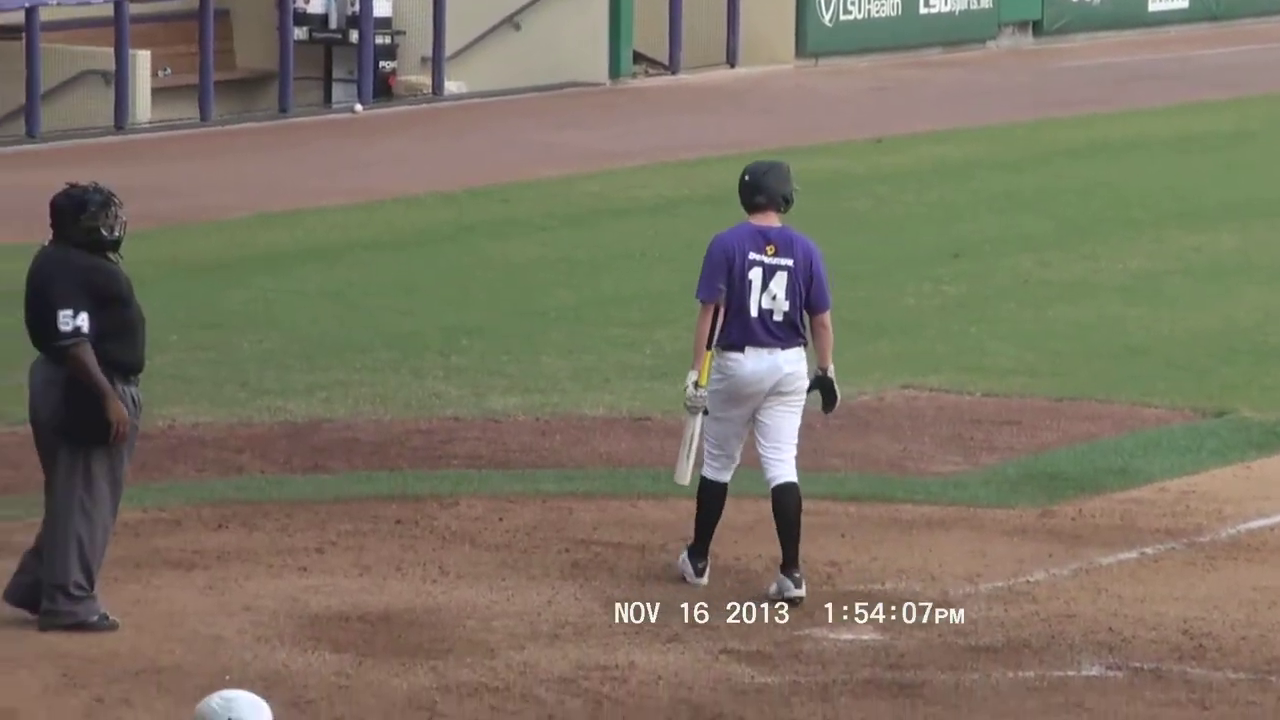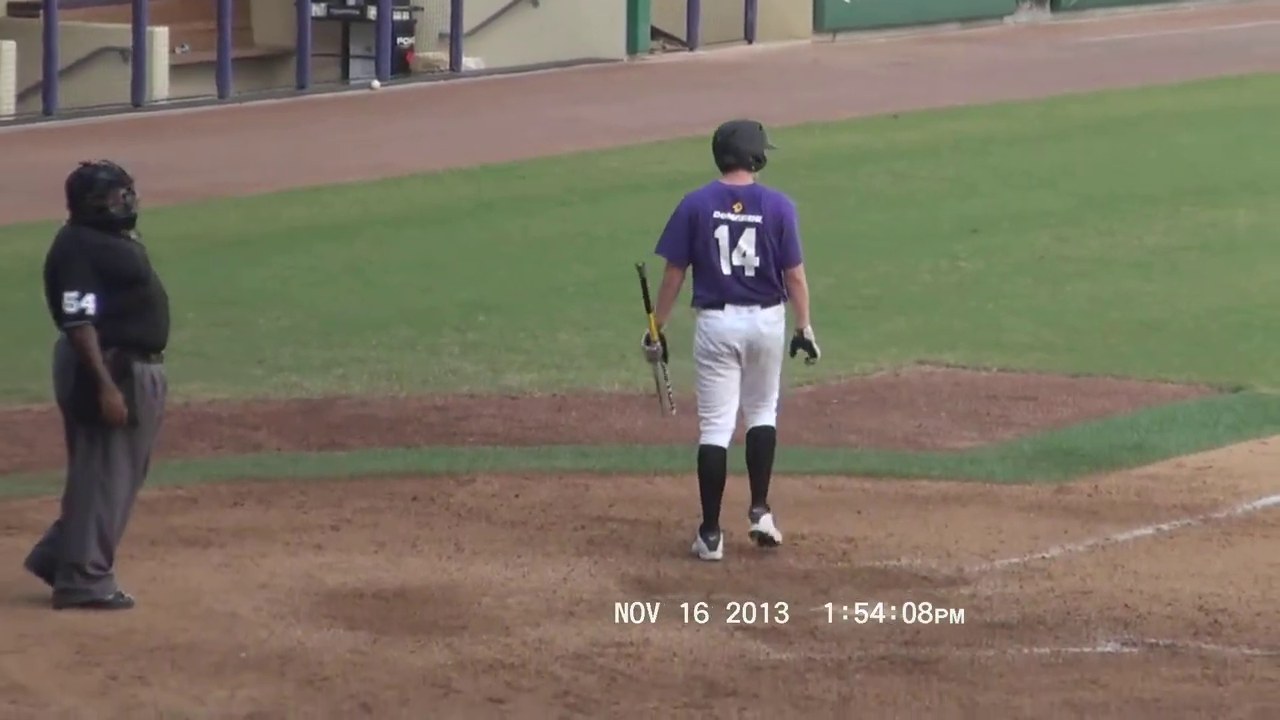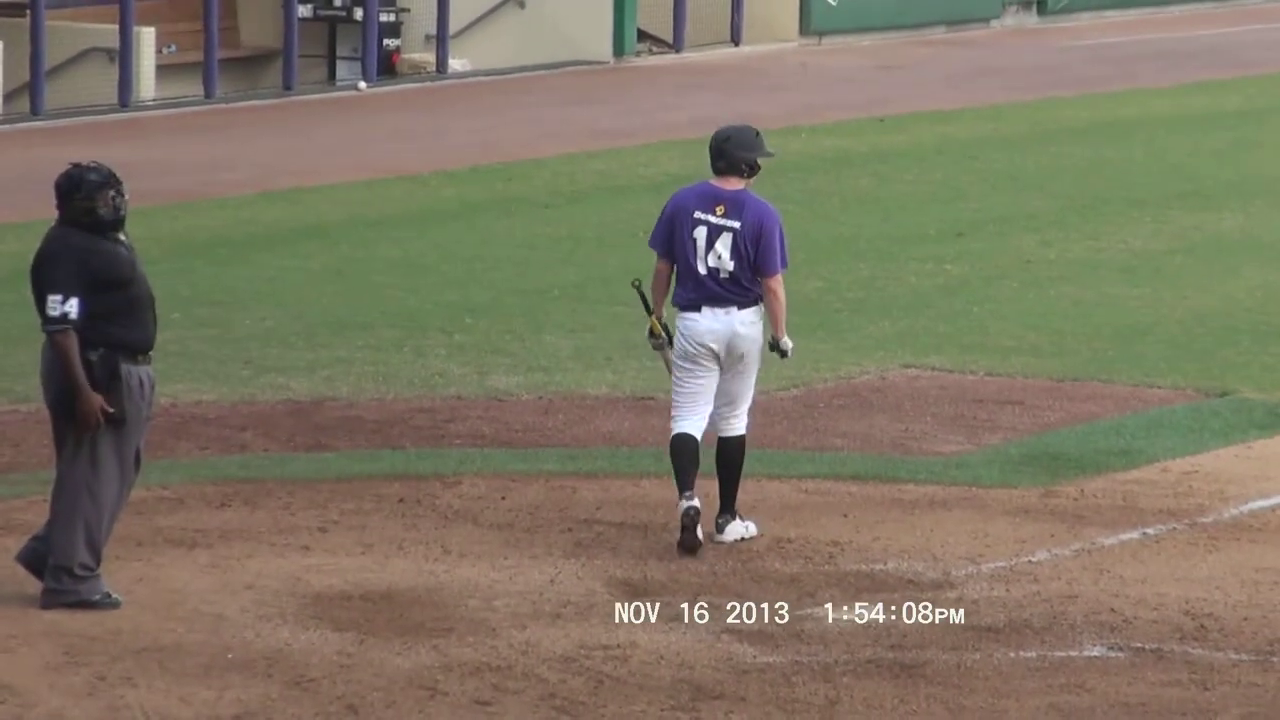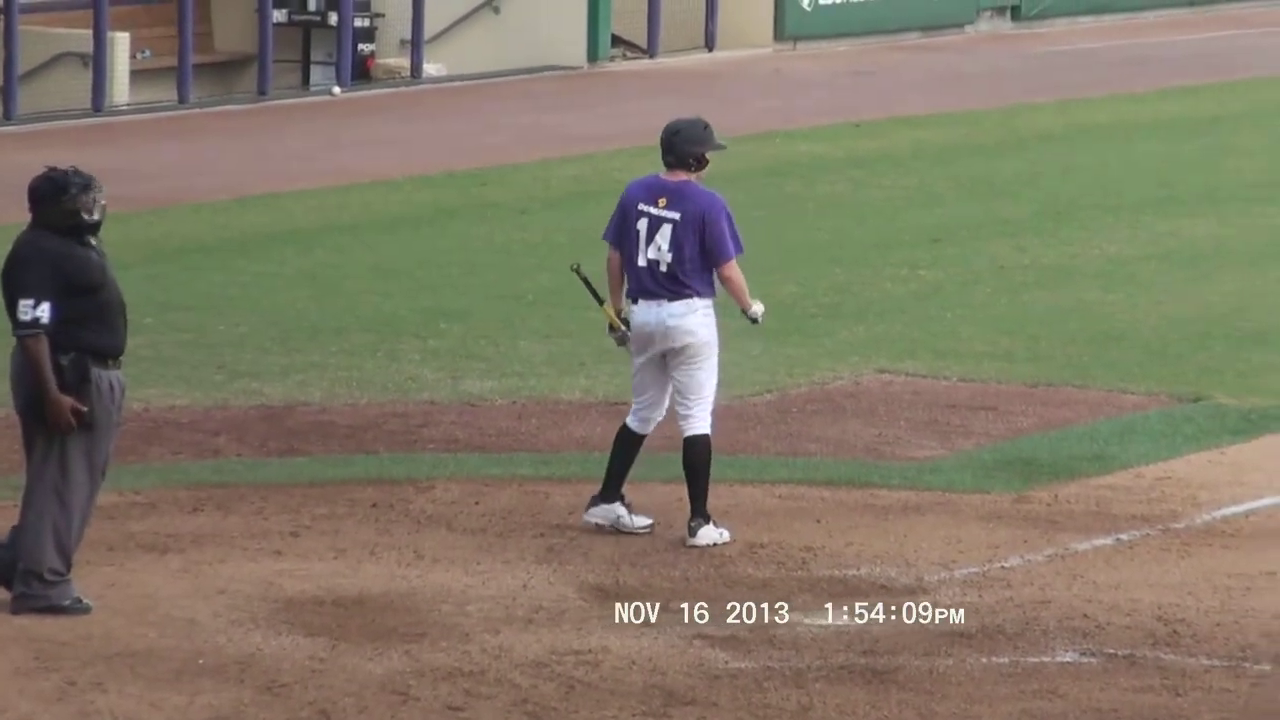
dt=0.4s
person 1, frame 1
left shoulder: (85, 259)
right shoulder: (63, 266)
right elbow: (72, 341)
left wrist: (114, 394)
right wrist: (110, 398)
left hip: (100, 389)
right hip: (82, 392)
left knee: (91, 493)
right knee: (85, 495)
left ankle: (38, 584)
right ankle: (67, 600)
person 1, frame 2
left shoulder: (116, 236)
right shoulder: (77, 247)
right elbow: (78, 323)
left wrist: (143, 374)
right wrist: (106, 386)
left hip: (137, 368)
right hip: (108, 370)
left knee: (123, 470)
right knee: (103, 474)
left ankle: (59, 557)
right ankle: (84, 578)
person 1, frame 3
left shoulder: (108, 238)
right shoulder: (63, 249)
right elbow: (60, 327)
left wrist: (134, 373)
right wrist: (83, 390)
left hip: (125, 370)
right hip: (95, 372)
left knee: (117, 471)
right knee: (91, 475)
left ankle: (50, 553)
right ankle: (71, 579)
person 1, frame 4
left shoulder: (79, 242)
left wrist: (103, 377)
right wrist: (52, 393)
left hip: (96, 374)
right hip: (65, 377)
left knee: (82, 477)
right knee: (61, 480)
right ankle: (41, 584)
person 2, frame 1
left shoulder: (726, 243)
right shoulder: (805, 249)
left elbow: (710, 313)
right elbow: (821, 320)
left wrist: (695, 373)
right wrist: (826, 372)
left hip: (737, 364)
right hip: (788, 366)
left knee: (718, 463)
right knee: (781, 467)
left ankle: (698, 558)
right ankle: (791, 572)
person 2, frame 2
left shoulder: (695, 204)
right shoulder: (778, 205)
left elbow: (674, 273)
right elbow: (794, 275)
left wrist: (656, 328)
right wrist: (804, 329)
left hip: (715, 324)
right hip: (766, 322)
left knee: (715, 427)
right knee: (761, 413)
left ankle: (710, 533)
right ankle: (759, 509)
person 2, frame 3
left shoulder: (682, 202)
right shoulder: (762, 213)
left elbow: (662, 267)
right elbow: (772, 285)
left wrist: (656, 318)
right wrist: (781, 335)
left hip: (694, 323)
right hip: (742, 325)
left knee: (688, 419)
right knee: (733, 420)
left ankle: (688, 498)
right ankle: (727, 518)
person 2, frame 4
left shoulder: (634, 193)
right shoulder: (707, 203)
left elbow: (615, 258)
right elbow: (727, 270)
left wrist: (618, 311)
right wrist: (750, 306)
left hip: (643, 314)
right hip: (689, 316)
left knee: (644, 411)
right knee: (696, 417)
left ankle: (607, 500)
right ankle: (699, 521)
